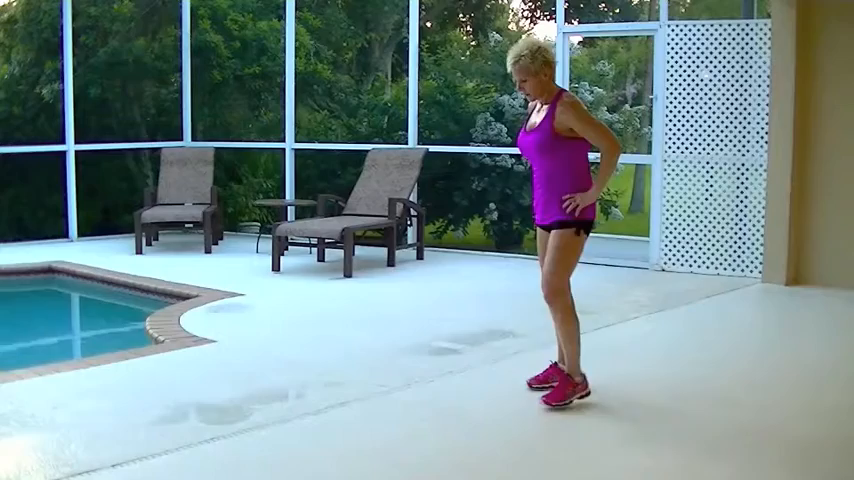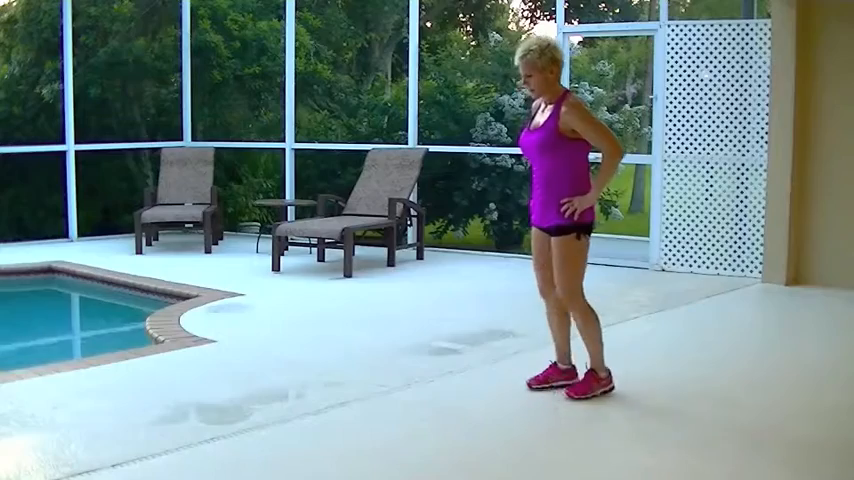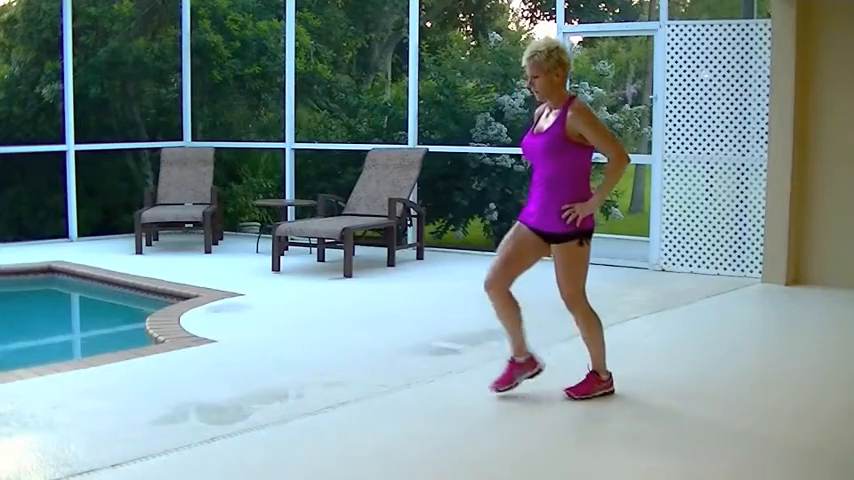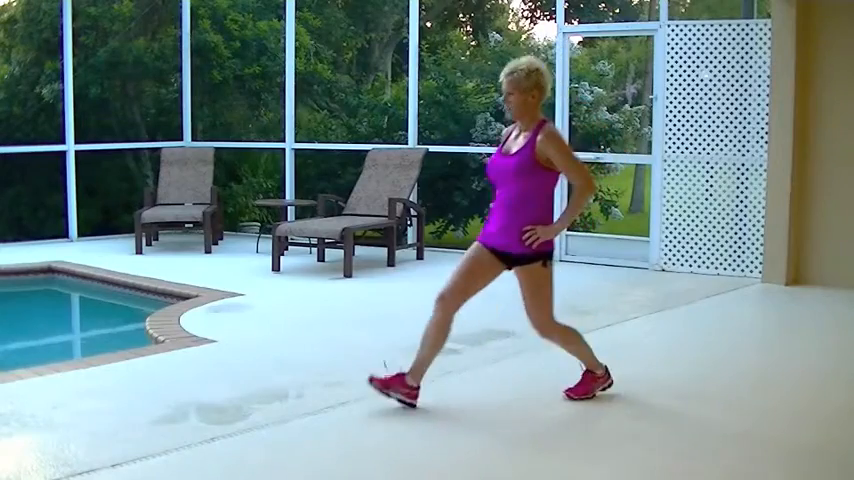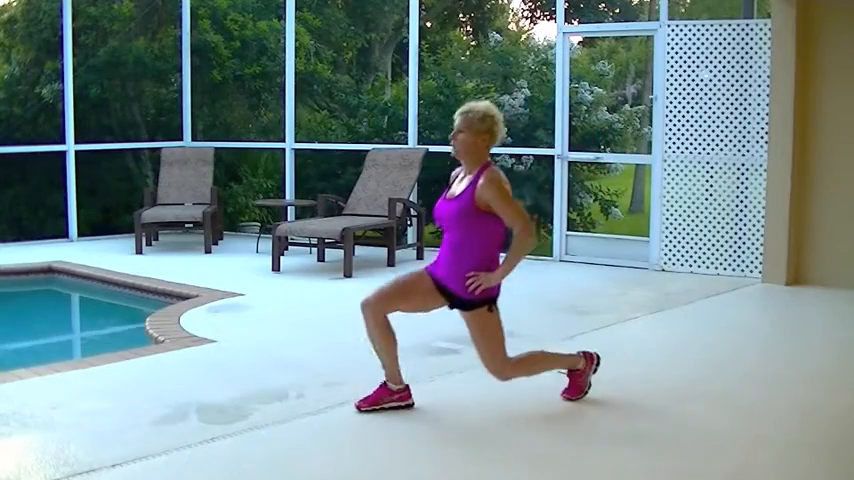
dt=0.3s
person 1, frame 1
left shoulder: (567, 107)
right shoulder: (535, 107)
left elbow: (612, 147)
left wrist: (592, 193)
left hip: (571, 213)
right hip: (545, 212)
left knee: (552, 292)
right knee: (557, 292)
left ankle: (575, 377)
right ankle: (563, 366)
person 1, frame 2
left shoulder: (570, 109)
right shoulder: (538, 106)
left elbow: (614, 150)
left wrist: (591, 196)
left hip: (569, 216)
right hip: (543, 214)
left knee: (569, 296)
right knee: (548, 294)
left ankle: (600, 372)
right ankle: (563, 366)
person 1, frame 3
left shoulder: (579, 115)
right shoulder: (540, 112)
left elbow: (618, 159)
left wrist: (593, 203)
left hip: (571, 222)
right hip: (535, 216)
left knee: (573, 301)
right knee: (494, 283)
left ankle: (601, 376)
right ankle: (522, 358)
person 1, frame 4
left shoulder: (547, 137)
right shoulder: (508, 134)
left elbow: (585, 184)
left wrist: (557, 227)
left hip: (529, 244)
right hip: (493, 239)
left knee: (543, 324)
right knee: (446, 300)
left ankle: (598, 371)
right ankle: (409, 382)
person 1, frame 5
left shoulder: (490, 181)
right shoulder: (457, 175)
left elbow: (526, 231)
left wrist: (498, 275)
left hip: (471, 288)
right hip: (440, 276)
left knee: (501, 369)
right knee: (372, 307)
left ankle: (580, 363)
right ankle: (396, 388)
